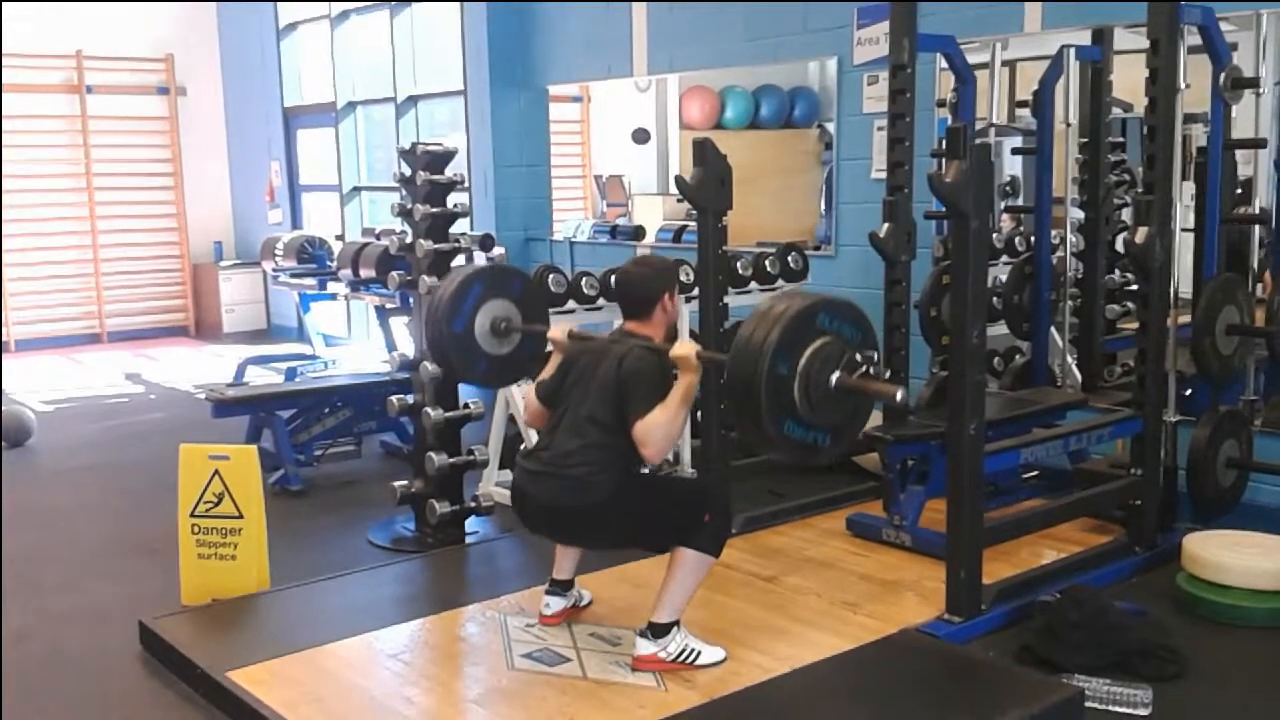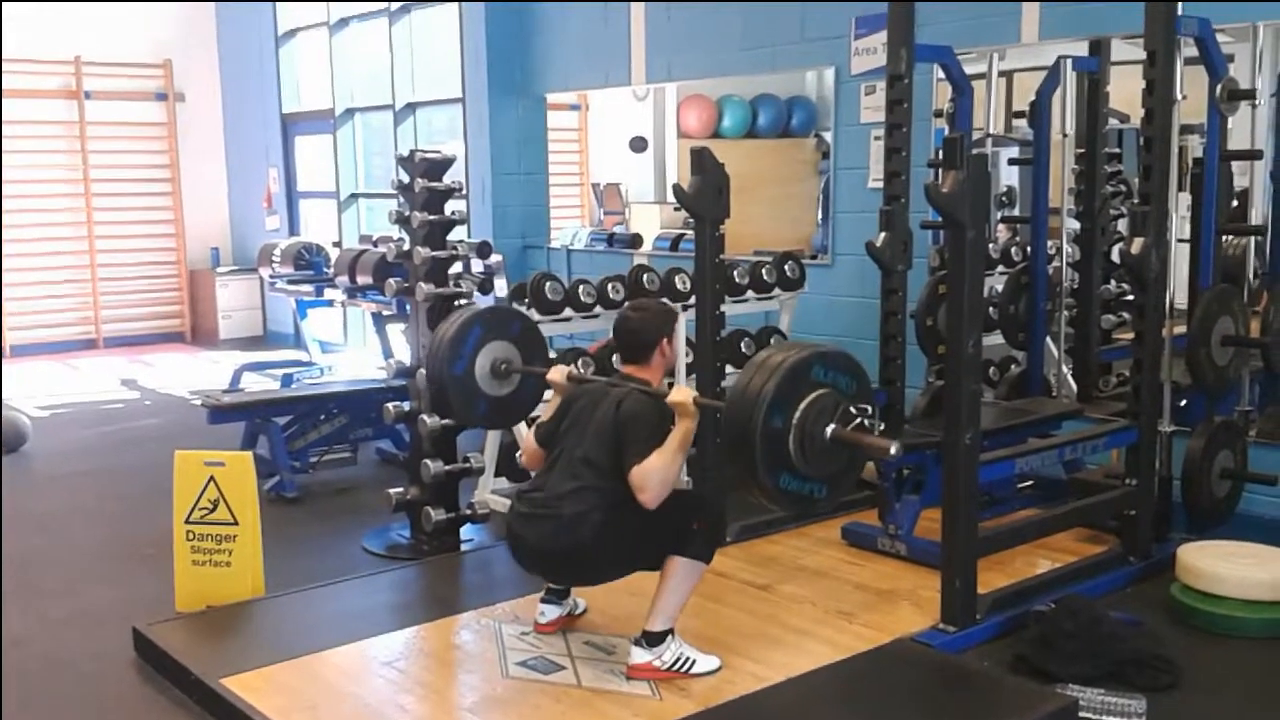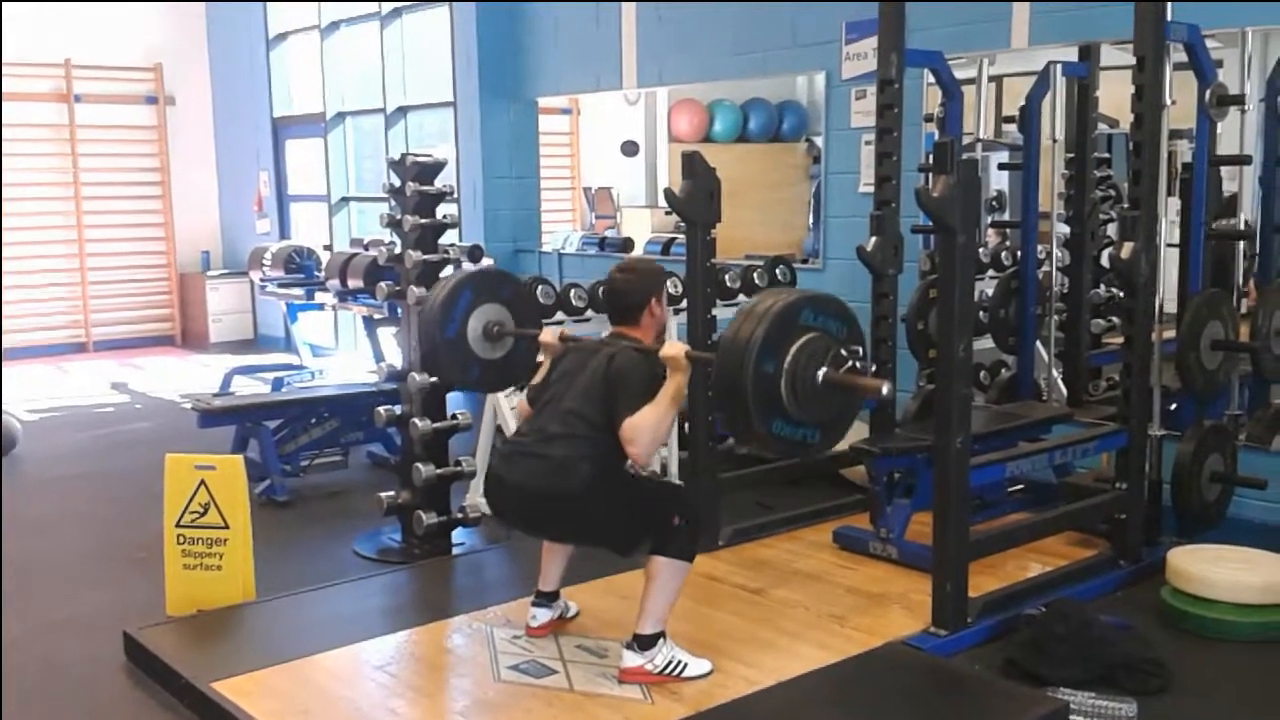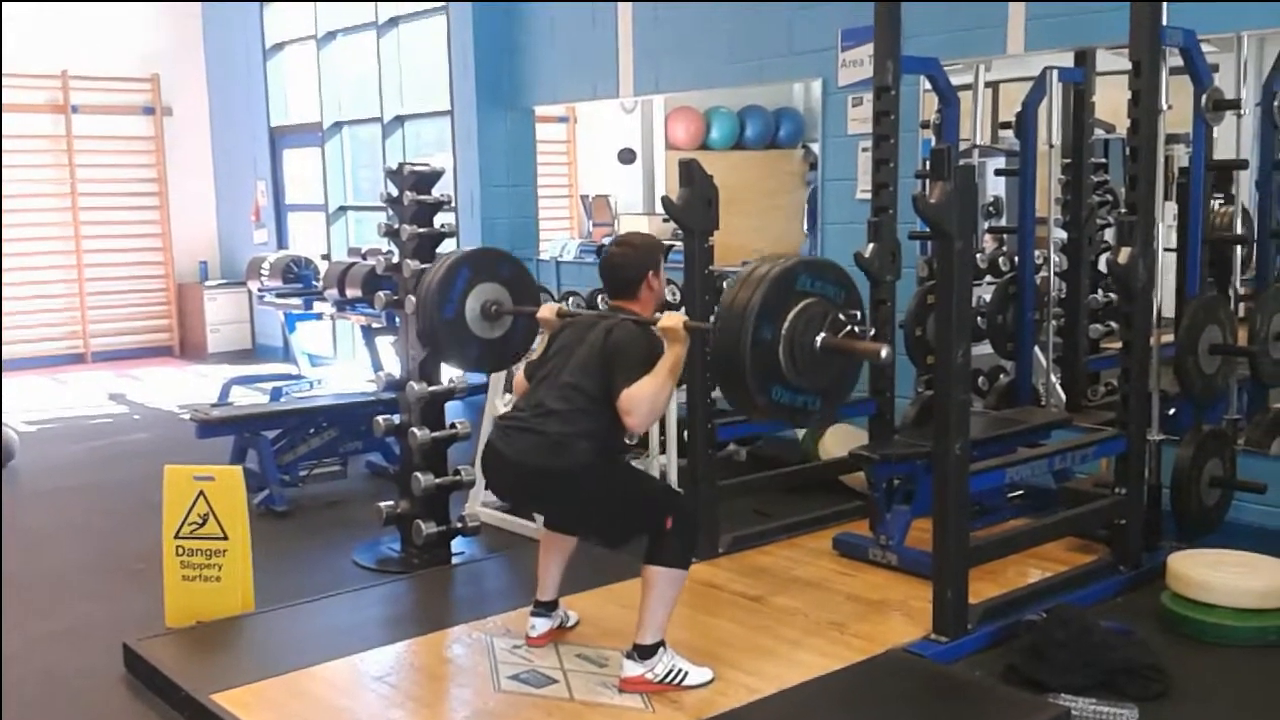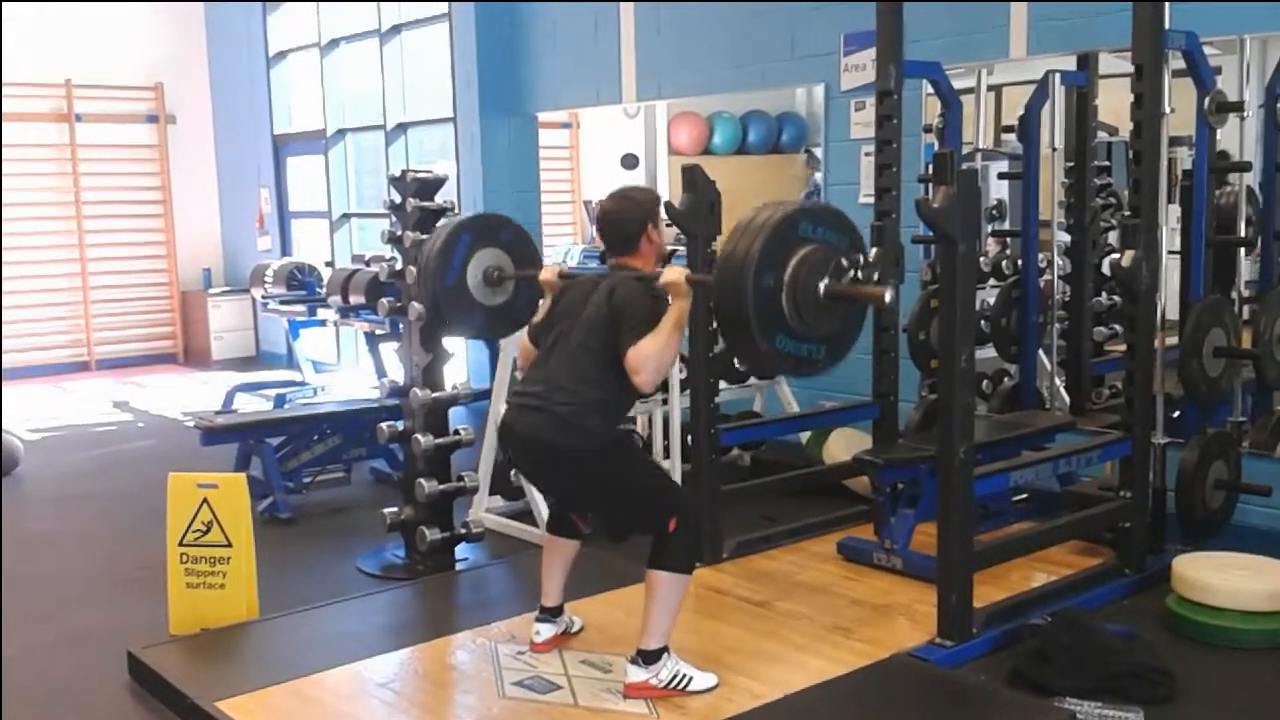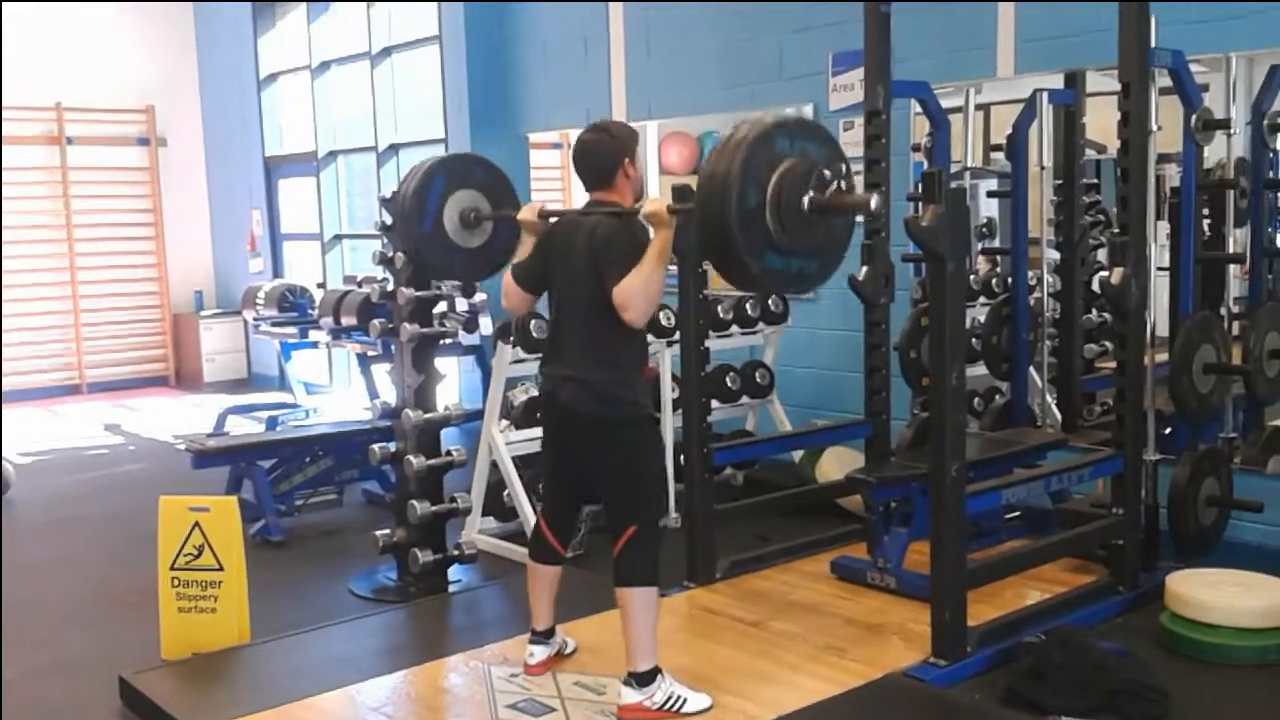
dt=0.4s
person 1, frame 1
left shoulder: (587, 350)
right shoulder: (647, 361)
left elbow: (533, 414)
right elbow: (652, 447)
left wrist: (558, 354)
right wrist: (689, 377)
left hip: (528, 494)
right hip: (574, 504)
right knee: (709, 508)
left ankle: (559, 594)
right ankle: (659, 638)
person 1, frame 2
left shoulder: (585, 393)
right shoulder: (644, 407)
left elbow: (530, 457)
right elbow: (648, 493)
right wrist: (686, 423)
left hip: (522, 535)
right hip: (570, 546)
right knee: (700, 518)
left ankle: (554, 604)
right ankle: (653, 647)
person 1, frame 3
left shoulder: (577, 352)
right shoulder: (638, 363)
right elbow: (639, 448)
right wrist: (677, 379)
left hip: (502, 485)
right hip: (548, 493)
right knee: (677, 514)
left ankle: (545, 606)
right ankle: (645, 650)
person 1, frame 4
left shoulder: (575, 326)
right shoulder: (636, 337)
right elbow: (636, 417)
right wrist: (675, 349)
left hip: (500, 458)
right hip: (549, 465)
left knee: (572, 493)
right knee: (674, 519)
left ankle: (544, 614)
right ankle: (646, 660)
person 1, frame 5
left shoulder: (578, 287)
right shoulder: (640, 292)
left elbow: (525, 357)
right elbow: (644, 373)
right wrist: (679, 303)
left hip: (518, 429)
right hip: (570, 437)
left knee: (572, 501)
right knee: (676, 523)
left ankle: (549, 621)
right ankle: (650, 666)
person 1, frame 6
left shoulder: (559, 230)
right shoulder: (621, 228)
left elbow: (512, 300)
right elbow: (634, 307)
left wrist: (528, 235)
right wrist: (662, 235)
left hip: (561, 396)
right hip: (612, 405)
left knee: (555, 519)
right knee: (637, 534)
left ankle: (541, 642)
